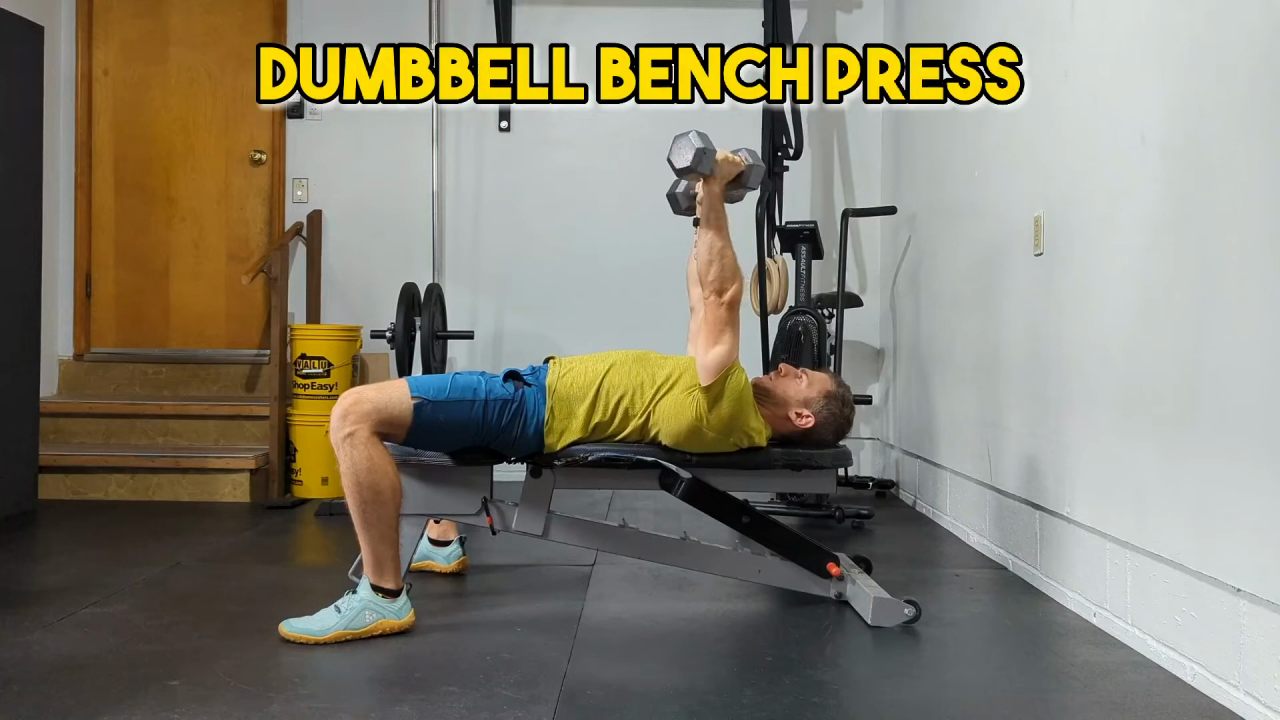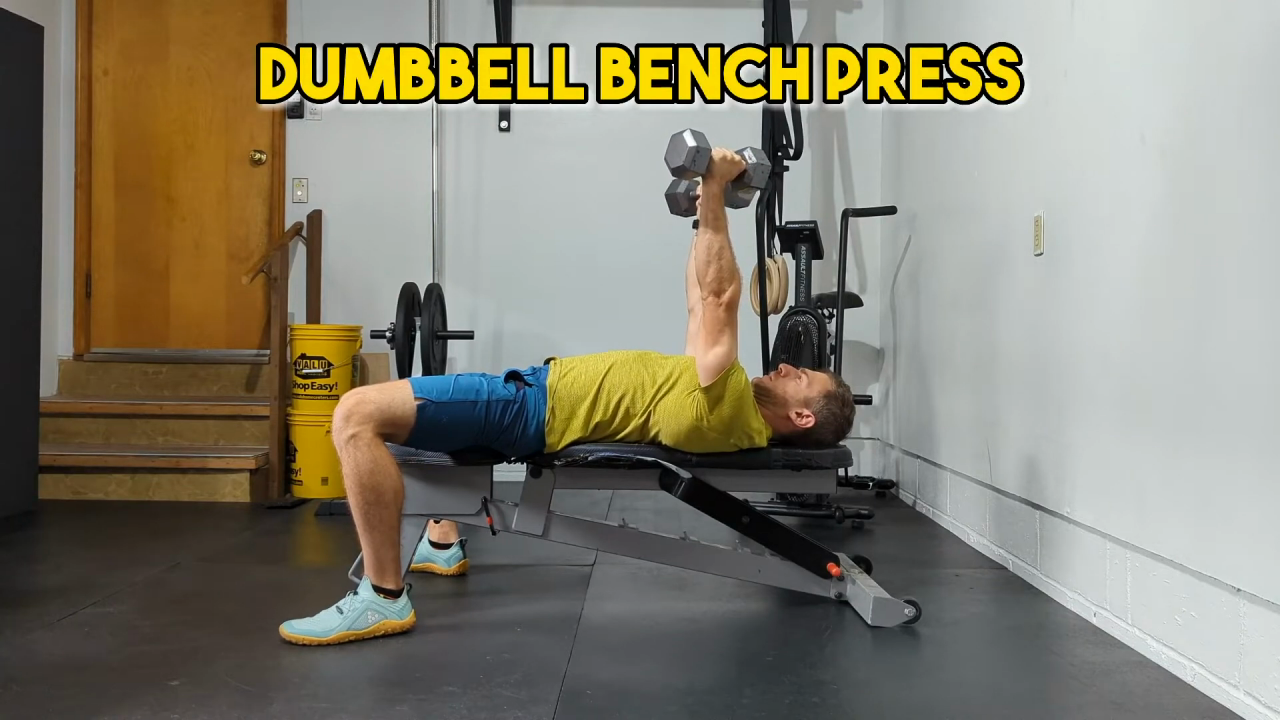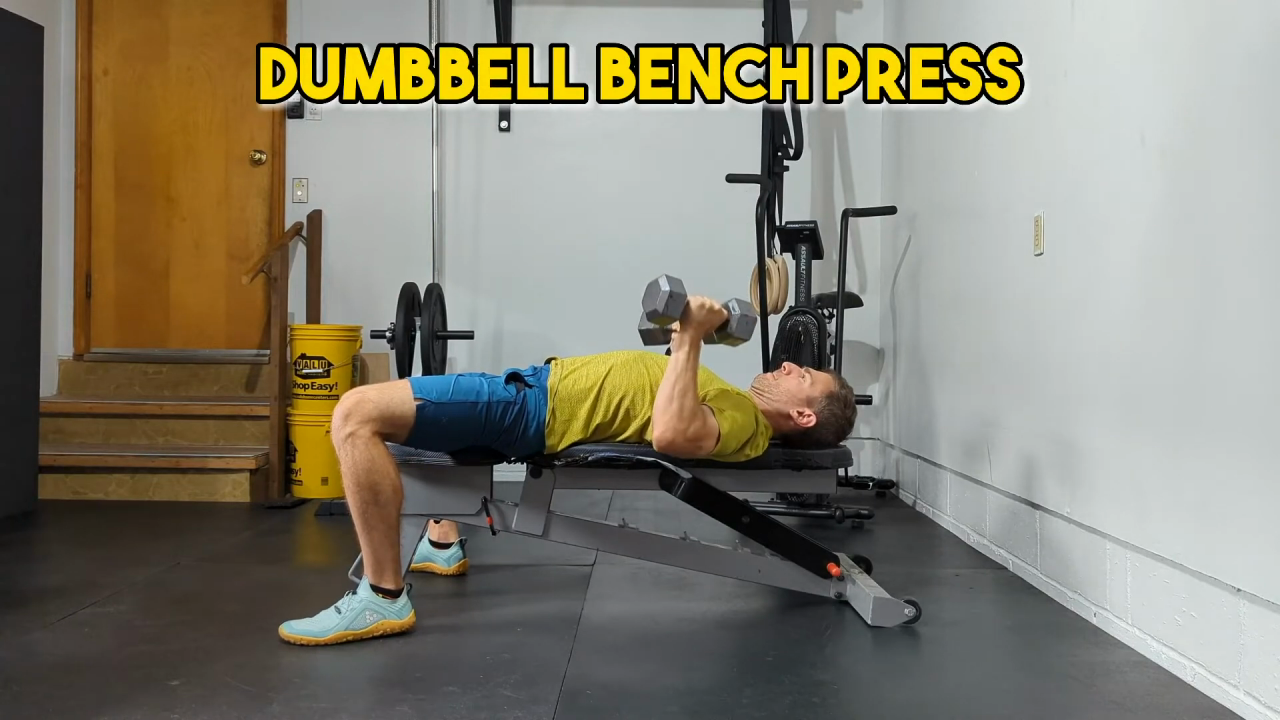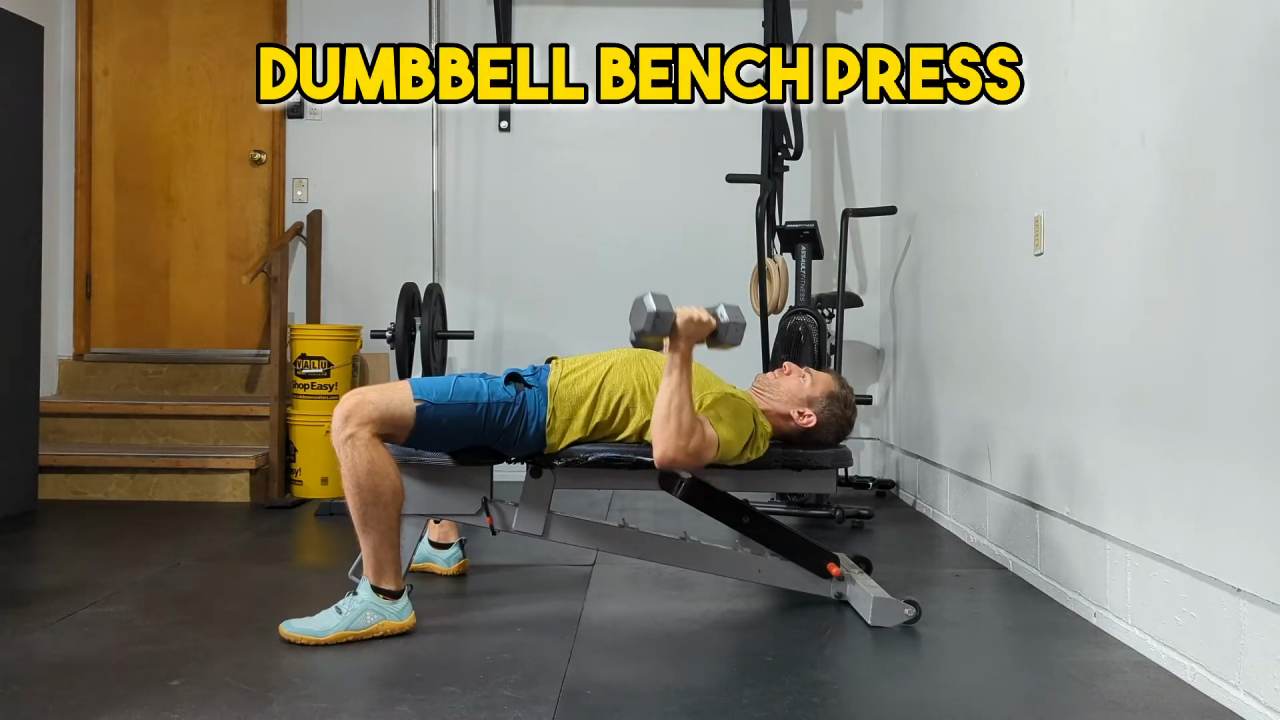
dt=1s
person 1, frame 1
left shoulder: (728, 415)
right shoulder: (735, 403)
left elbow: (722, 297)
right elbow: (704, 303)
left wrist: (713, 195)
right wrist: (707, 207)
left hip: (531, 408)
right hip: (542, 384)
left knee: (355, 413)
right knee: (406, 399)
left ankle: (382, 595)
right ankle: (442, 543)
person 1, frame 2
left shoulder: (730, 418)
right shoulder: (738, 408)
left elbow: (720, 299)
right elbow: (703, 305)
left wrist: (714, 194)
right wrist: (708, 210)
left hip: (534, 409)
left knee: (358, 415)
right knee: (411, 403)
left ankle: (383, 597)
right ankle: (442, 543)
person 1, frame 3
left shoulder: (742, 426)
right shoulder: (739, 410)
left elbow: (670, 434)
left wrist: (690, 336)
right wrist: (688, 334)
left hip: (537, 408)
right hip: (546, 385)
left knee: (358, 414)
right knee: (416, 404)
left ankle: (384, 597)
right ankle: (442, 546)
person 1, frame 4
left shoulder: (739, 425)
right shoulder: (738, 409)
left elbow: (670, 451)
left wrist: (681, 350)
right wrist: (679, 341)
left hip: (535, 407)
left knee: (357, 415)
right knee: (418, 397)
left ankle: (383, 597)
right ankle: (442, 543)
